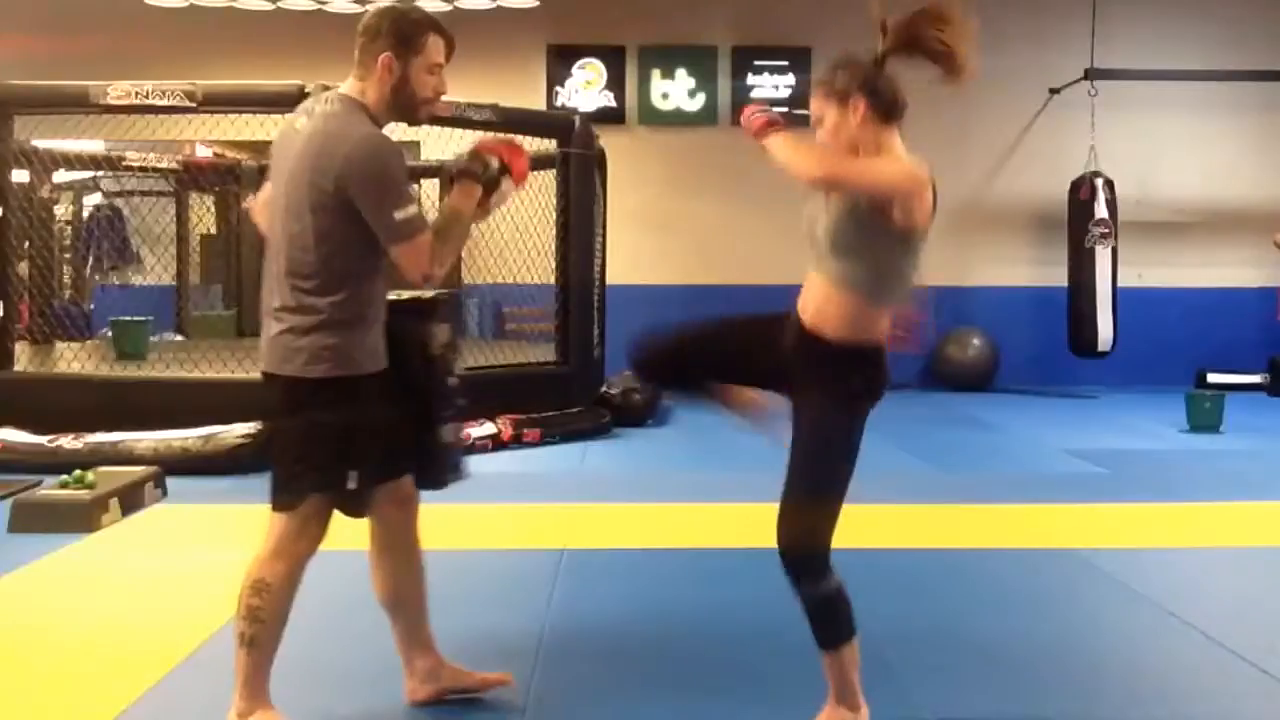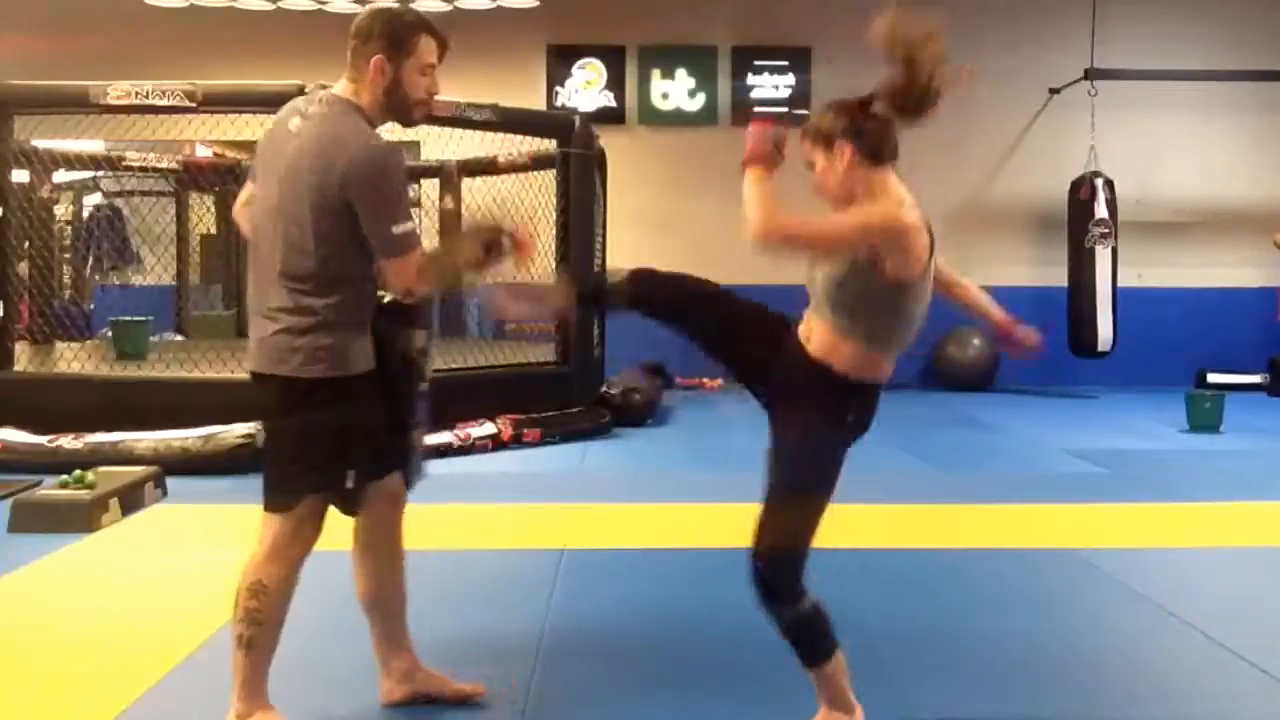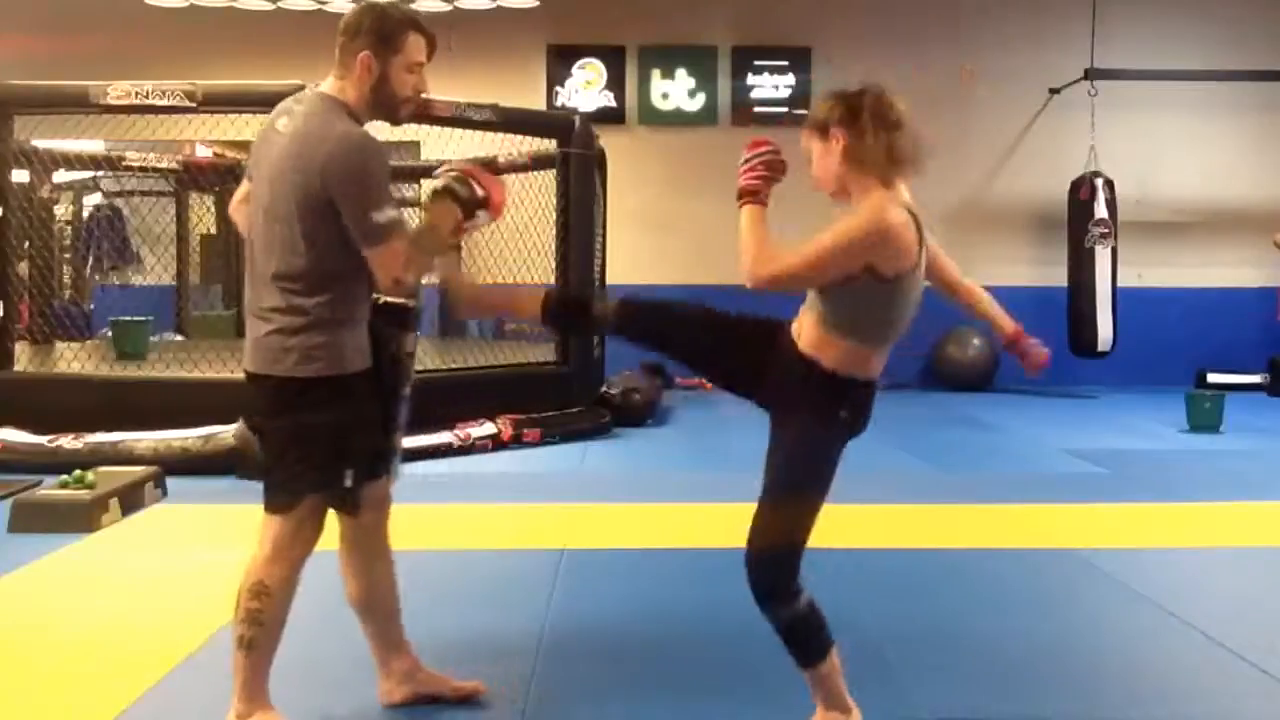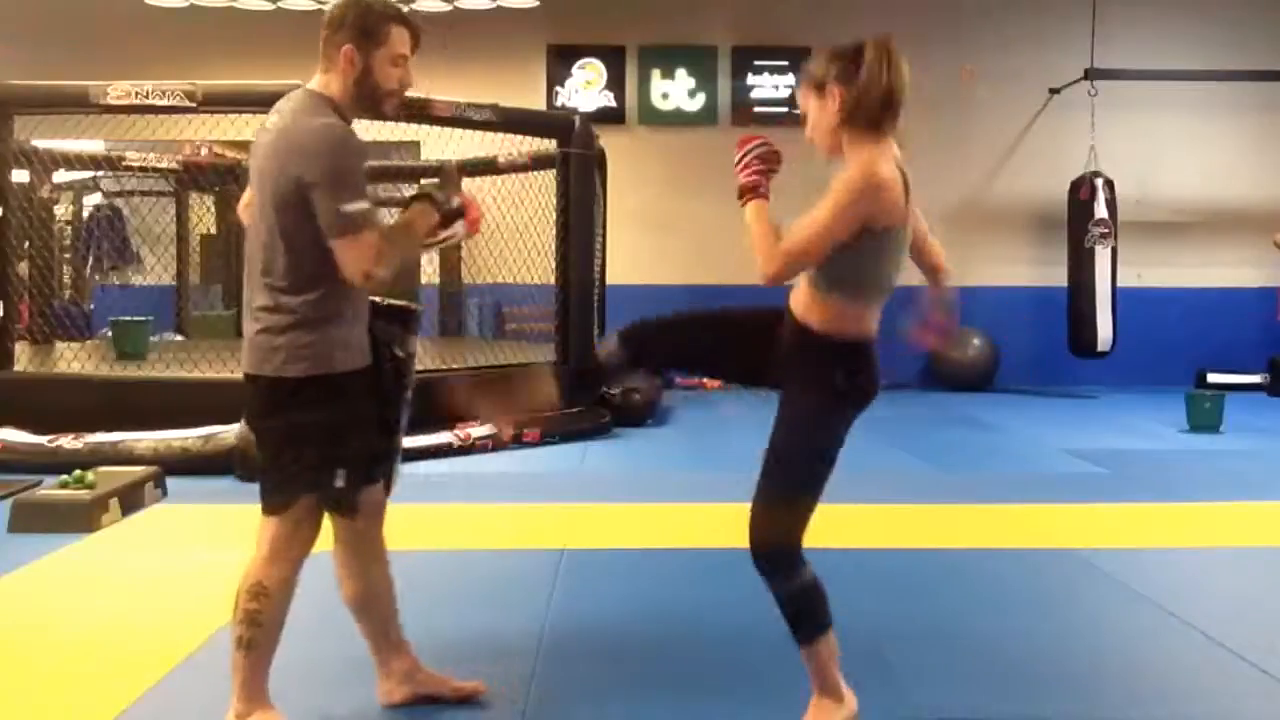
dt=0.1s
person 1, frame 1
left shoulder: (313, 117)
right shoulder: (367, 149)
left elbow: (263, 209)
right elbow: (421, 263)
right wrist: (476, 185)
left hip: (350, 361)
right hip: (325, 365)
left knee: (393, 505)
right knee: (296, 532)
person 1, frame 2
left shoulder: (296, 117)
right shoulder: (366, 152)
left elbow: (246, 211)
right elbow: (412, 279)
right wrist: (479, 247)
left hip: (331, 360)
right hip: (314, 365)
left knee: (381, 505)
right knee: (290, 532)
person 1, frame 3
left shoulder: (292, 115)
right shoulder: (350, 146)
left elbow: (243, 209)
right elbow: (398, 273)
right wrist: (455, 204)
left hip: (328, 358)
right hip: (310, 365)
left knee: (367, 511)
right knee: (292, 533)
person 1, frame 4
left shoulder: (290, 115)
right shoulder: (328, 139)
left elbow: (249, 212)
right elbow: (366, 267)
right wrist: (432, 210)
left hip: (326, 357)
right hip: (305, 365)
left knee: (362, 513)
right knee: (289, 533)
person 2, frame 1
left shoulder: (904, 181)
right shoulder: (863, 179)
left elbow: (810, 167)
left wrist: (767, 129)
left hip: (842, 373)
right hip: (798, 340)
left knee: (802, 548)
right knee: (651, 357)
right ankle: (749, 398)
person 2, frame 2
left shoulder: (888, 224)
right shoulder: (882, 209)
left elbow: (767, 232)
right elbow: (946, 278)
left wrist: (756, 162)
right wrist: (1002, 324)
left hip: (826, 402)
right hip: (786, 353)
left knee: (776, 570)
right knee: (654, 288)
person 2, frame 3
left shoulder: (876, 224)
right shoulder: (890, 206)
left elbow: (762, 273)
right elbow: (957, 281)
left wrist: (750, 196)
right wrist: (1015, 336)
left hip: (824, 403)
right hip: (783, 359)
left knee: (768, 570)
right knee: (629, 315)
right ankle: (479, 294)
person 2, frame 4
left shoulder: (867, 179)
right shoulder: (877, 172)
left elbow: (778, 262)
right elbow: (937, 258)
left wrist: (752, 190)
right wrist: (938, 317)
left hip: (830, 370)
right hip: (795, 337)
left knee: (773, 543)
right knee: (646, 338)
